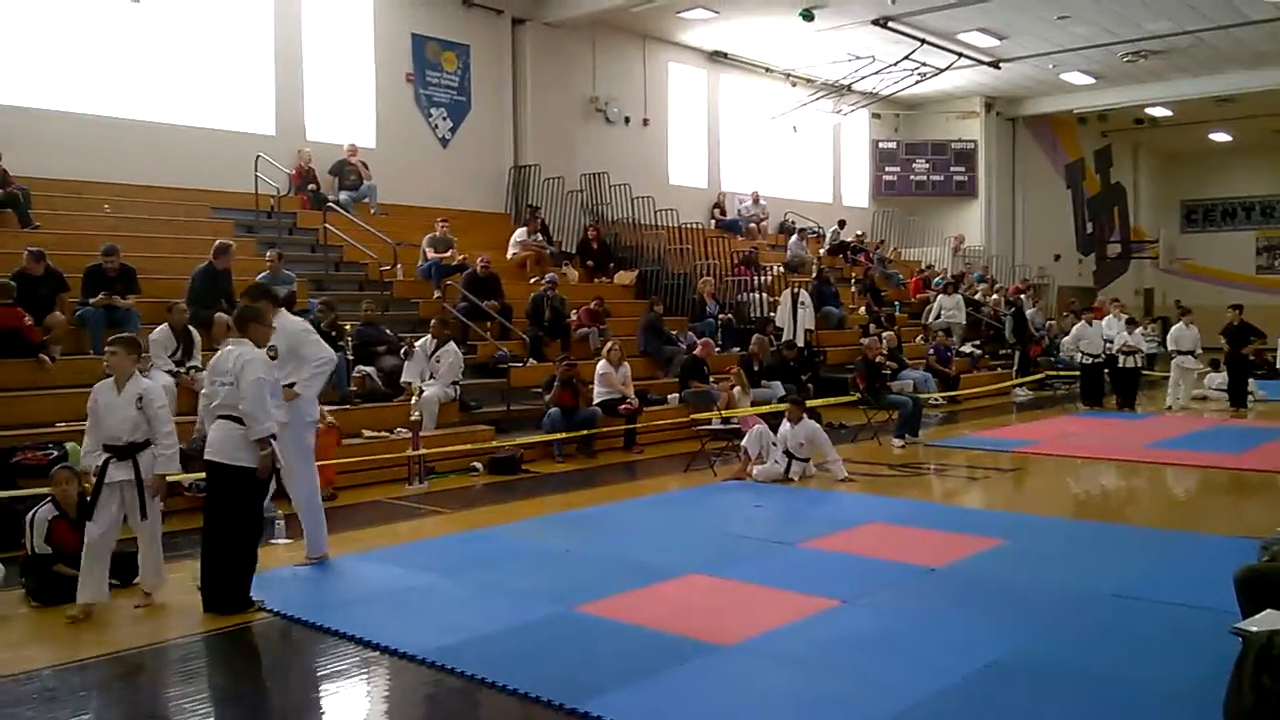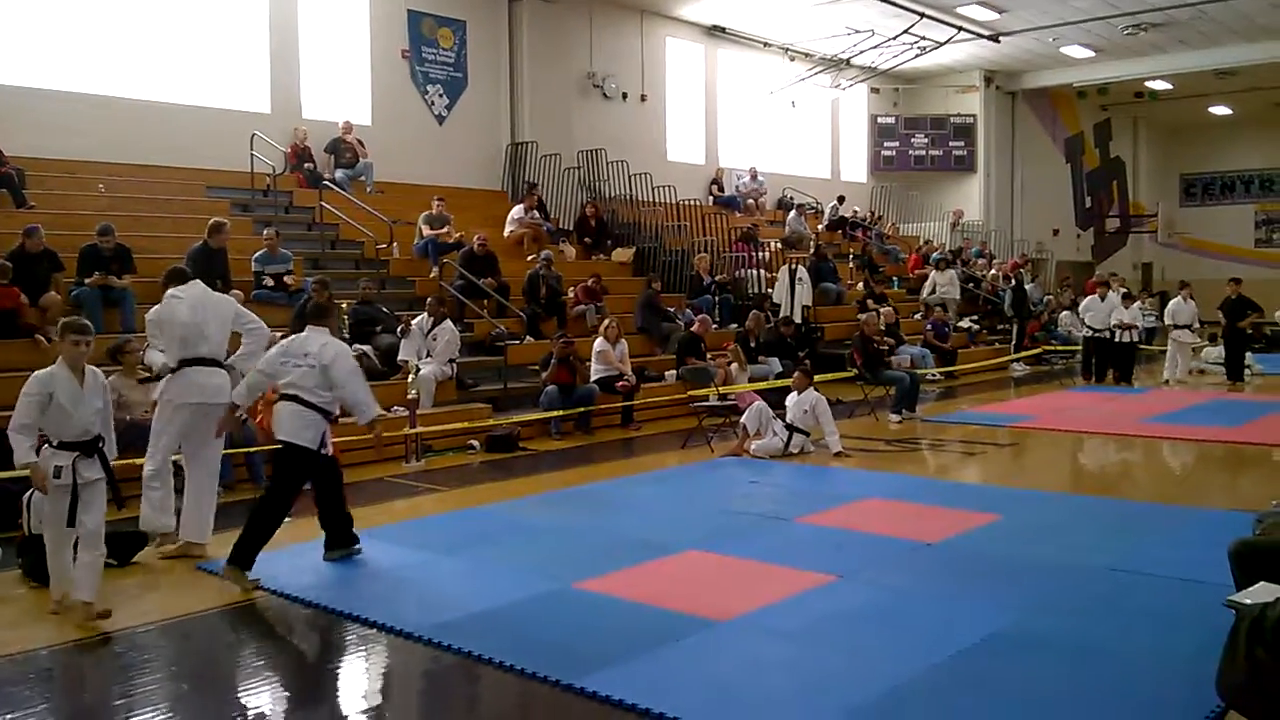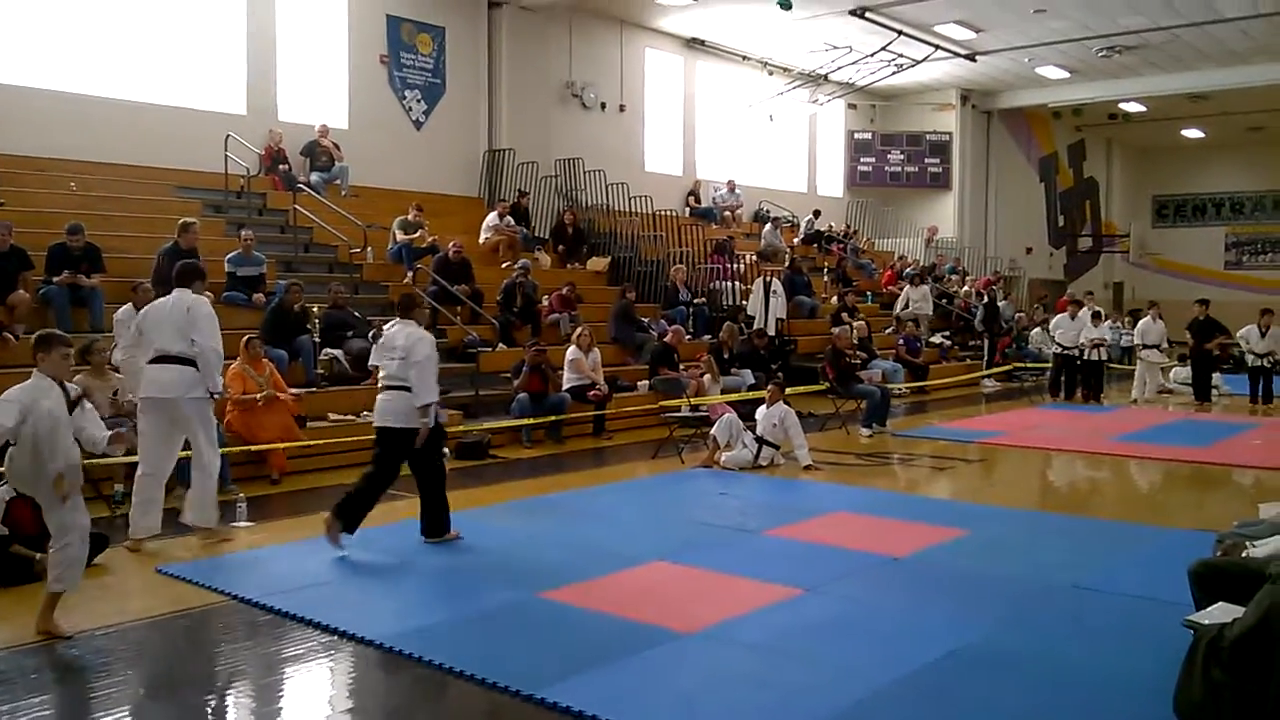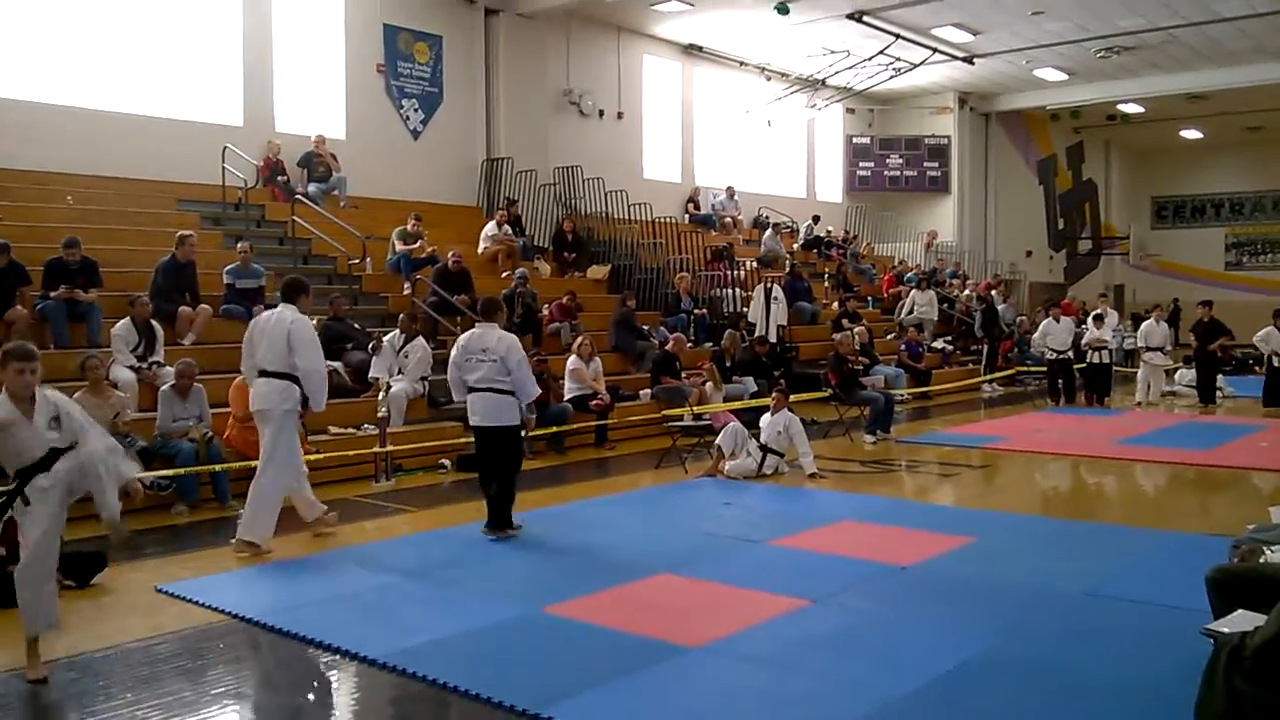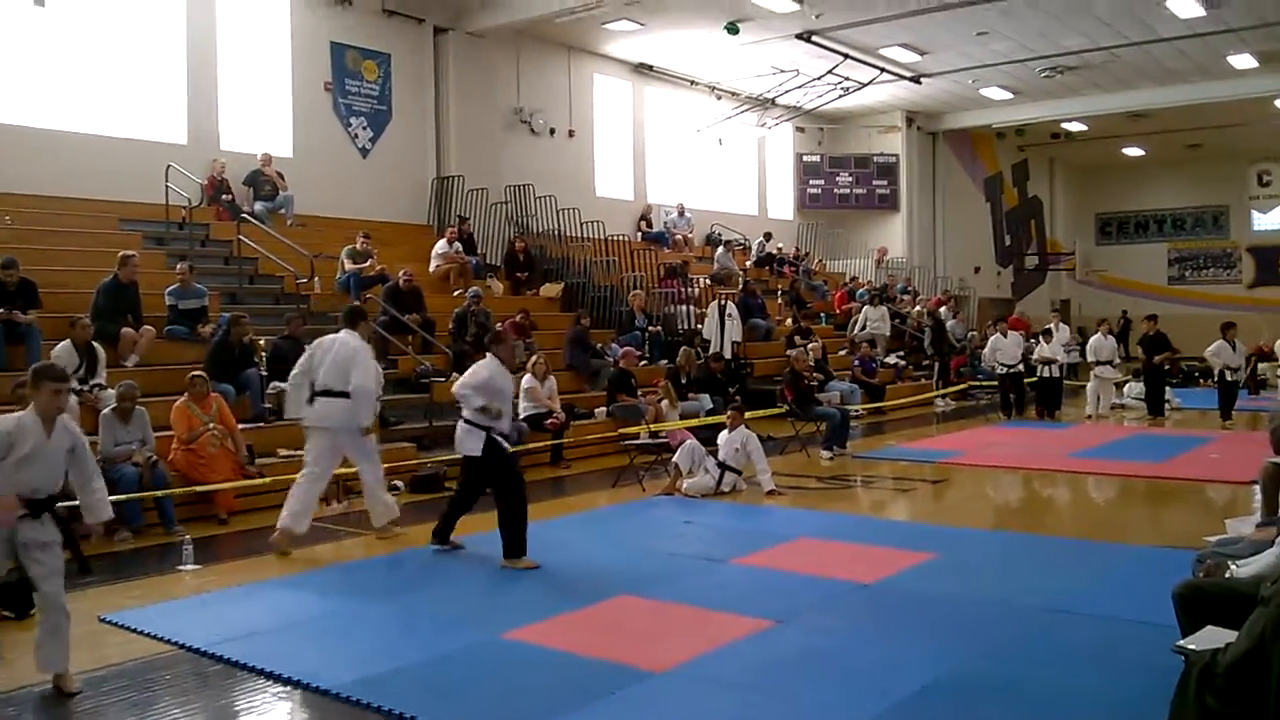
dt=0.7s
person 1, frame 1
left shoulder: (149, 391)
right shoulder: (100, 391)
left elbow: (165, 433)
right elbow: (93, 433)
left wrist: (160, 474)
right wrist: (91, 467)
left hip: (140, 467)
right hip: (107, 467)
left knee: (147, 532)
right knee: (96, 536)
left ankle: (149, 588)
right ankle: (88, 600)
person 1, frame 2
left shoulder: (97, 378)
right shoulder: (43, 381)
right elbow: (20, 427)
left wrist: (108, 457)
right wrist: (32, 465)
left hip: (93, 462)
right hip: (60, 463)
left knee: (93, 532)
right knee: (59, 534)
left ankle: (85, 602)
right ankle: (61, 592)
person 1, frame 3
left shoulder: (72, 394)
left elbow: (91, 432)
left wrist: (112, 439)
left hip: (60, 465)
right hip: (29, 458)
left knee: (74, 535)
right knee: (52, 413)
left ankle: (46, 617)
right ankle: (63, 475)
person 1, frame 4
left shoulder: (55, 402)
left elbow: (94, 437)
left wrist: (126, 474)
left hip: (67, 473)
right hip: (33, 491)
left knee: (94, 453)
right knee: (34, 567)
left ankle: (111, 516)
right ankle: (33, 652)
person 1, frame 5
left shoulder: (70, 433)
left elbow: (87, 476)
left wrist: (97, 515)
left hip: (43, 524)
left knee: (53, 601)
left ankle: (59, 671)
person 2, frame 1
left shoulder: (295, 328)
left elbow: (326, 358)
left wrist: (298, 390)
left hip: (293, 414)
right hip: (270, 414)
left knee: (300, 483)
left ankle: (317, 549)
person 2, frame 2
left shoulder: (175, 296)
right shoulder: (224, 302)
left elbow: (181, 322)
right elbow: (259, 331)
left wrist: (169, 361)
right wrist: (235, 363)
left hip: (185, 382)
right hip: (218, 383)
left knee: (158, 457)
right knee: (204, 466)
left ankle: (162, 528)
right ankle: (195, 540)
person 2, frame 3
left shoulder: (152, 308)
right shoulder: (199, 303)
left elbow: (132, 352)
right elbow: (209, 348)
right wrist: (213, 385)
left hip: (153, 382)
right hip: (187, 382)
left knee: (152, 461)
right knee: (206, 455)
left ankle: (138, 533)
right ankle: (205, 522)
person 2, frame 4
left shoulder: (260, 321)
right shoulder: (299, 322)
left elbow: (248, 366)
right elbow: (311, 368)
right wrist: (315, 403)
left hip: (262, 393)
right hip: (284, 396)
left knee: (291, 462)
right knee: (274, 467)
left ankle: (315, 515)
right ankle: (249, 537)
person 2, frame 5
left shoulder: (321, 343)
right shoulder: (360, 348)
left elbow: (297, 379)
right elbow: (364, 387)
left wrist: (300, 412)
right wrist: (368, 419)
left hip: (321, 411)
right hip: (347, 413)
left knee: (313, 473)
right knee: (370, 468)
left ankle: (287, 528)
right ankle: (383, 522)
person 3, frame 1
left shoulder: (219, 358)
right shoulder: (255, 359)
left elbow: (207, 406)
right elbow: (256, 410)
right wrist: (264, 451)
left hip: (218, 447)
right hip: (245, 449)
left knee: (217, 524)
right knee: (243, 527)
left ankle: (214, 597)
right ankle: (232, 599)
person 3, frame 2
left shoulder: (288, 344)
right shoulder: (336, 349)
left elbow: (257, 377)
right elbow: (354, 390)
left wrist: (232, 411)
right wrist: (373, 425)
left hip: (288, 417)
right hip: (308, 425)
left knee: (329, 480)
right knee: (278, 497)
left ankle: (340, 542)
right ankle: (238, 562)
person 3, frame 3
left shoulder: (387, 336)
right shoulder: (422, 339)
right elbow: (423, 381)
right wrist: (425, 416)
left hip: (386, 406)
right hip: (411, 410)
left knee: (382, 471)
right knee: (431, 470)
left ankle: (341, 517)
right ankle: (436, 529)
person 3, frame 4
left shoulder: (464, 340)
right shoulder: (508, 340)
left elbow: (454, 376)
right elbow: (522, 377)
right wrist: (529, 410)
left hip: (477, 406)
right hip: (503, 406)
left knee: (489, 467)
right knee: (508, 467)
left ankle: (501, 521)
right ankle: (497, 524)
person 3, frame 5
left shoulder: (501, 372)
right shoulder: (487, 368)
right elbow: (462, 389)
right wrist: (487, 409)
left hip: (484, 440)
right hip: (482, 440)
left knee: (468, 491)
right knee: (512, 491)
left ankle: (442, 535)
right ankle: (513, 554)
